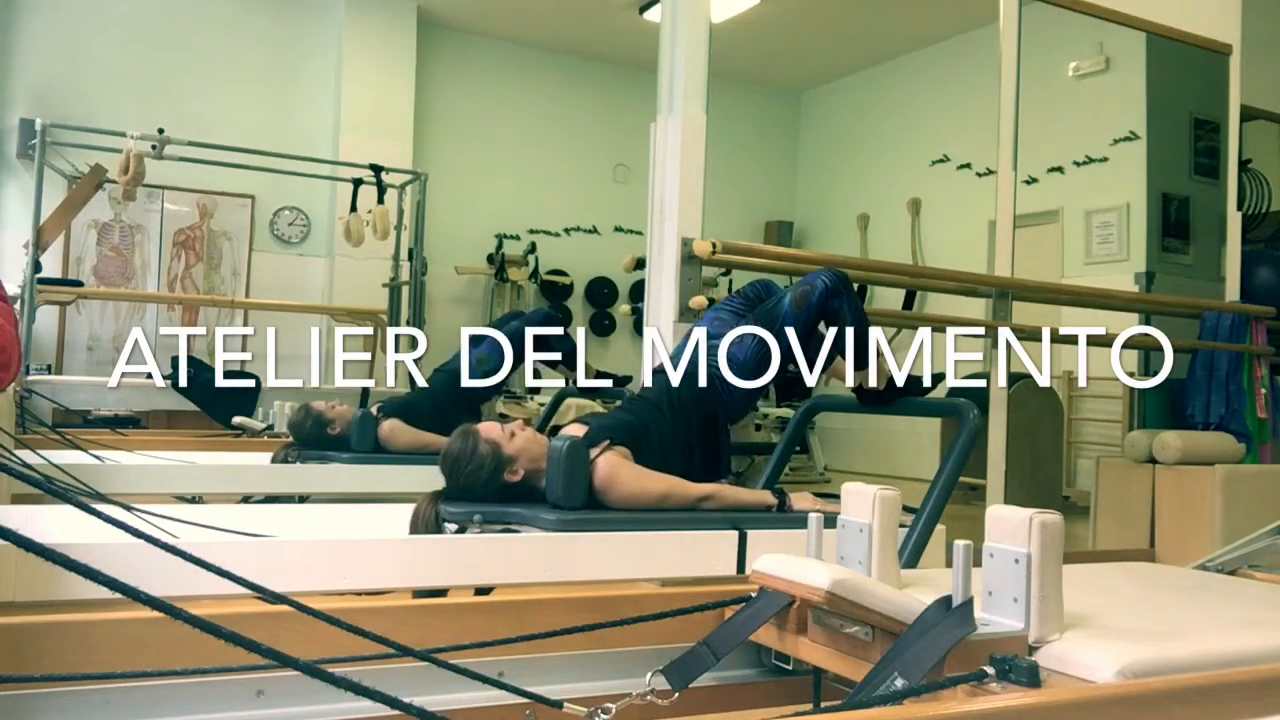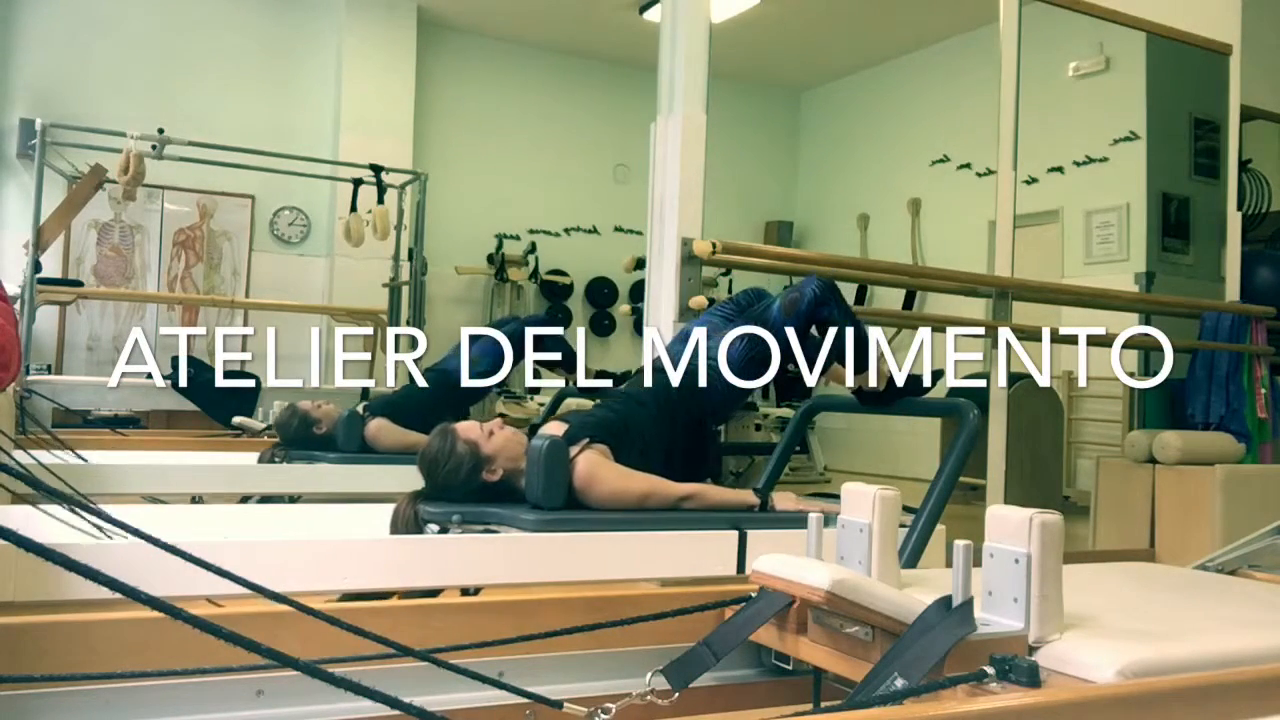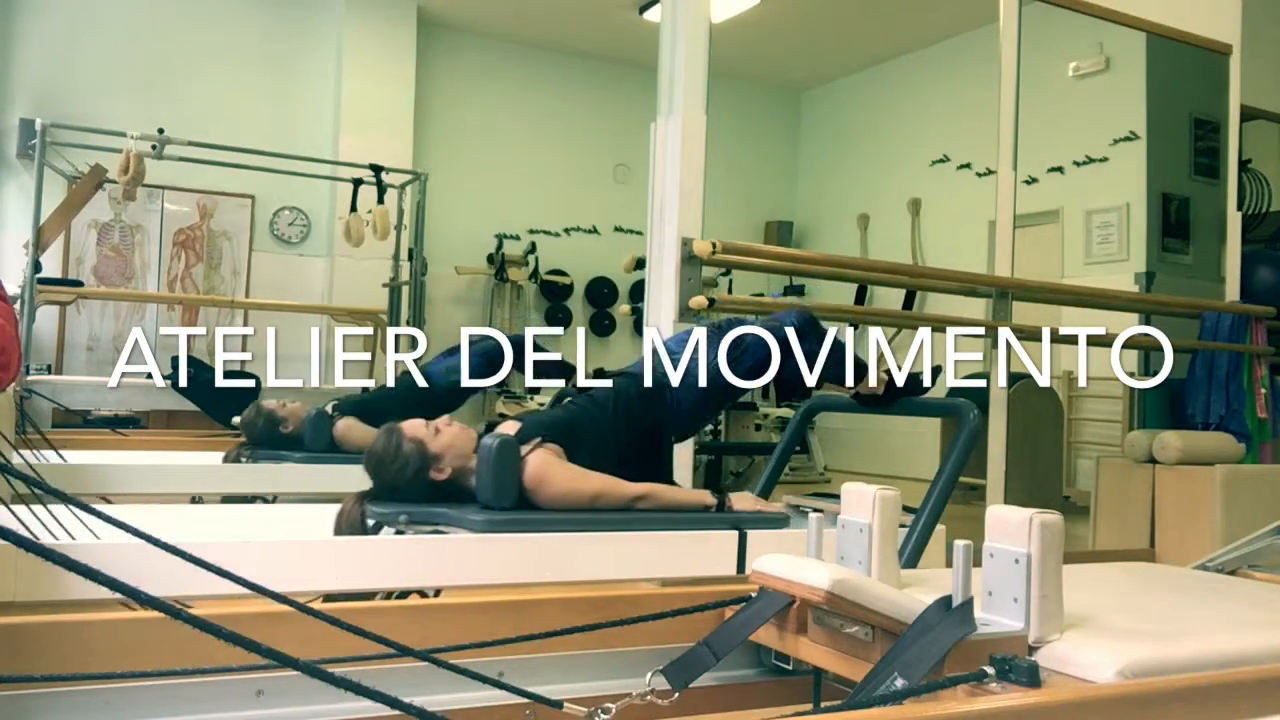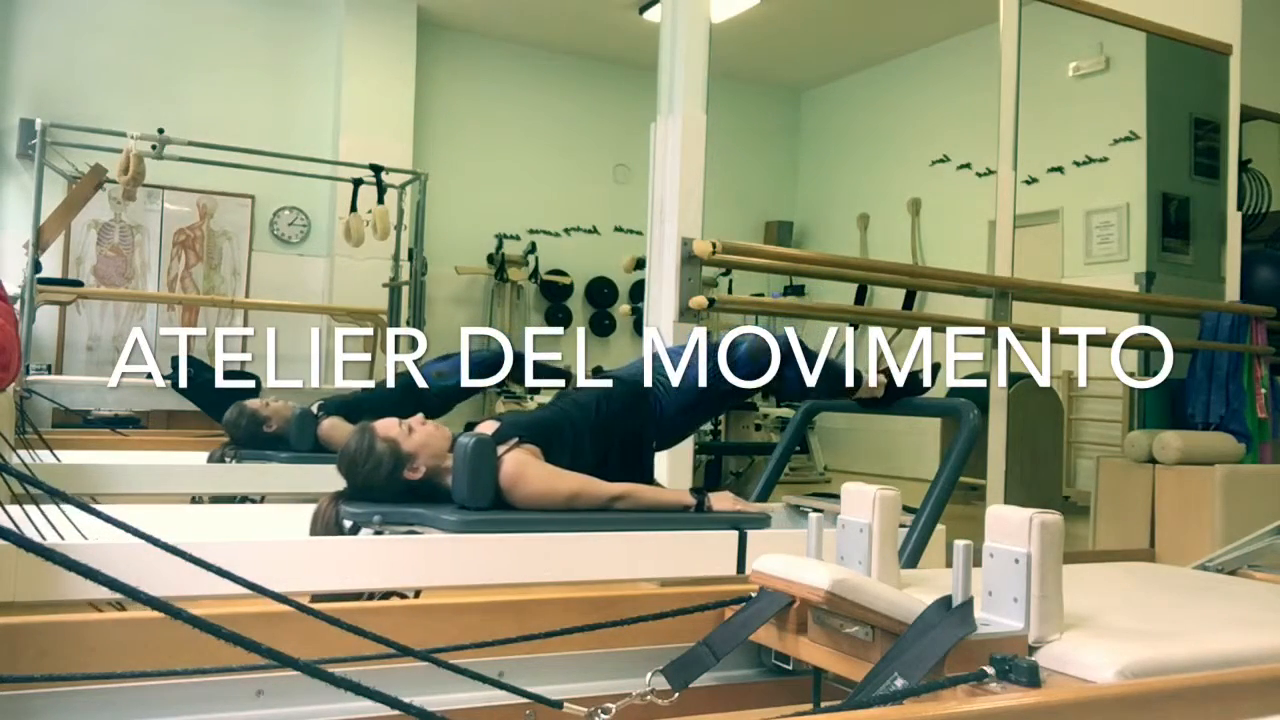
dt=0.5s
person 1, frame 1
right shoulder: (602, 477)
right elbow: (700, 495)
right wrist: (785, 501)
left hip: (679, 382)
right hip: (712, 390)
left knee: (765, 292)
right knee: (826, 285)
left ankle: (856, 379)
right ankle: (874, 382)
person 1, frame 2
right shoulder: (583, 477)
right elbow: (682, 495)
right wrist: (768, 501)
left hip: (662, 383)
left knee: (756, 299)
right knee: (814, 295)
left ankle: (847, 377)
right ankle: (873, 382)
person 1, frame 3
right shoulder: (535, 477)
right elbow: (637, 495)
right wrist: (725, 501)
left hip: (627, 390)
right hip: (657, 406)
left knee: (735, 330)
right knee: (789, 328)
left ankle: (852, 382)
right ankle: (872, 384)
person 1, frame 4
left shoulder: (476, 443)
right shoulder: (510, 478)
right elbow: (614, 496)
right wrist: (704, 501)
left hip: (612, 395)
right hip: (641, 411)
left knee: (749, 348)
right knee: (762, 353)
left ankle: (859, 386)
right ankle: (873, 387)
person 2, frame 1
right shoulder: (387, 433)
left hip: (450, 382)
right hip: (465, 387)
left knee: (518, 319)
right knee: (541, 320)
left ankle: (582, 376)
right ankle: (591, 378)
person 2, frame 2
left shoulder: (352, 421)
right shoulder: (373, 433)
left hip: (437, 382)
left knee: (511, 323)
right knee: (532, 327)
left ankle: (572, 373)
right ankle: (587, 378)
person 2, frame 3
right shoulder: (340, 432)
left hip: (414, 384)
left knee: (490, 342)
right knee: (510, 345)
left ankle: (568, 377)
right ankle: (576, 379)
person 2, frame 4
right shoulder: (323, 432)
left hip: (402, 388)
right hip: (416, 395)
left knee: (486, 357)
right knee: (496, 359)
left ankle: (563, 379)
right ankle: (571, 382)
